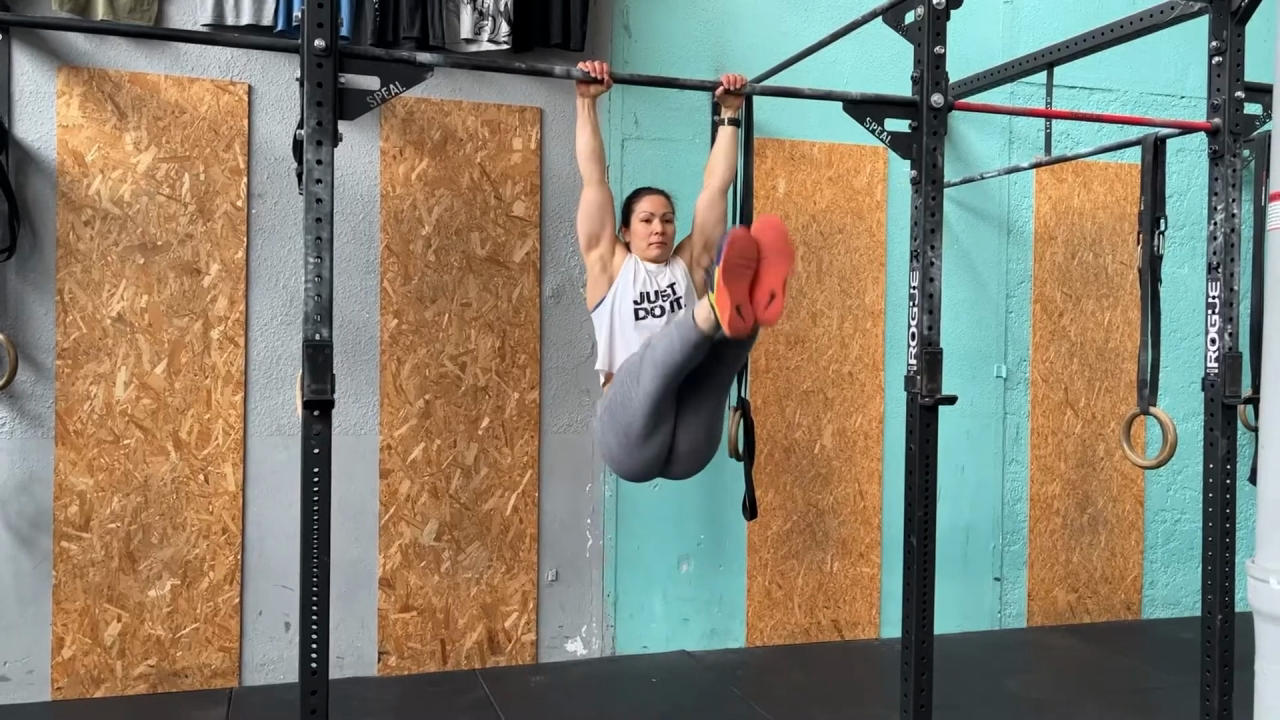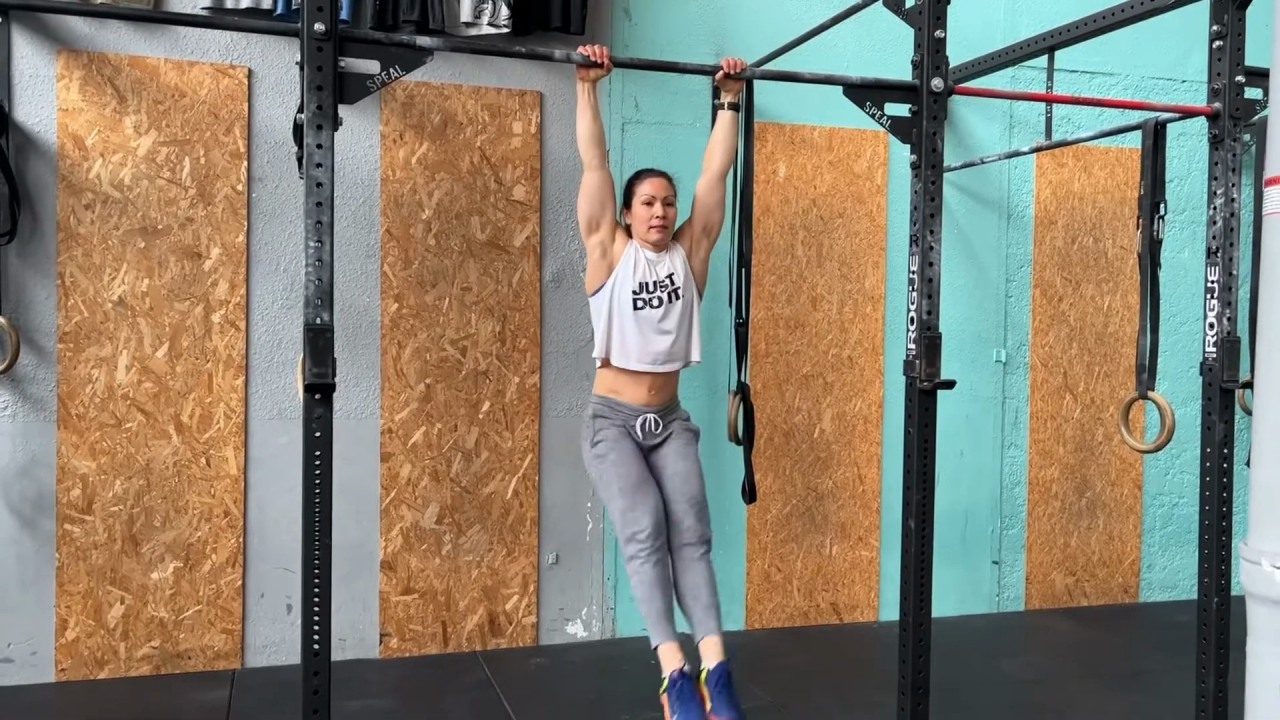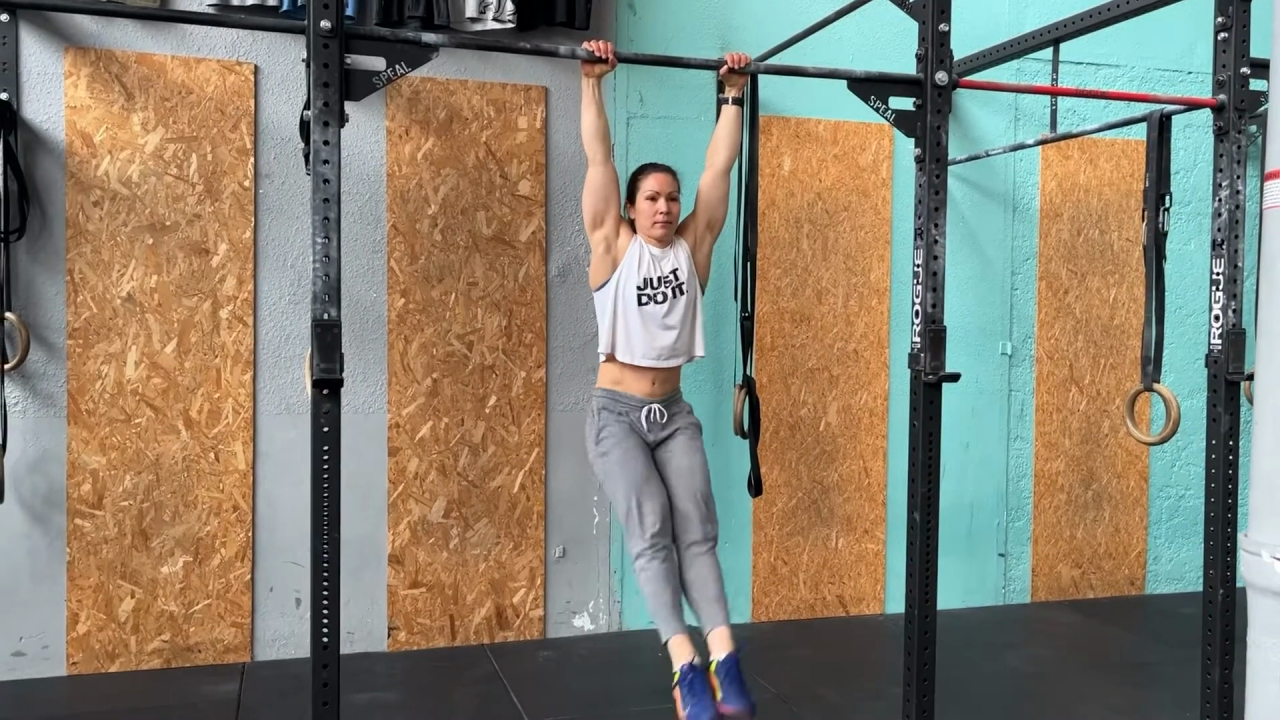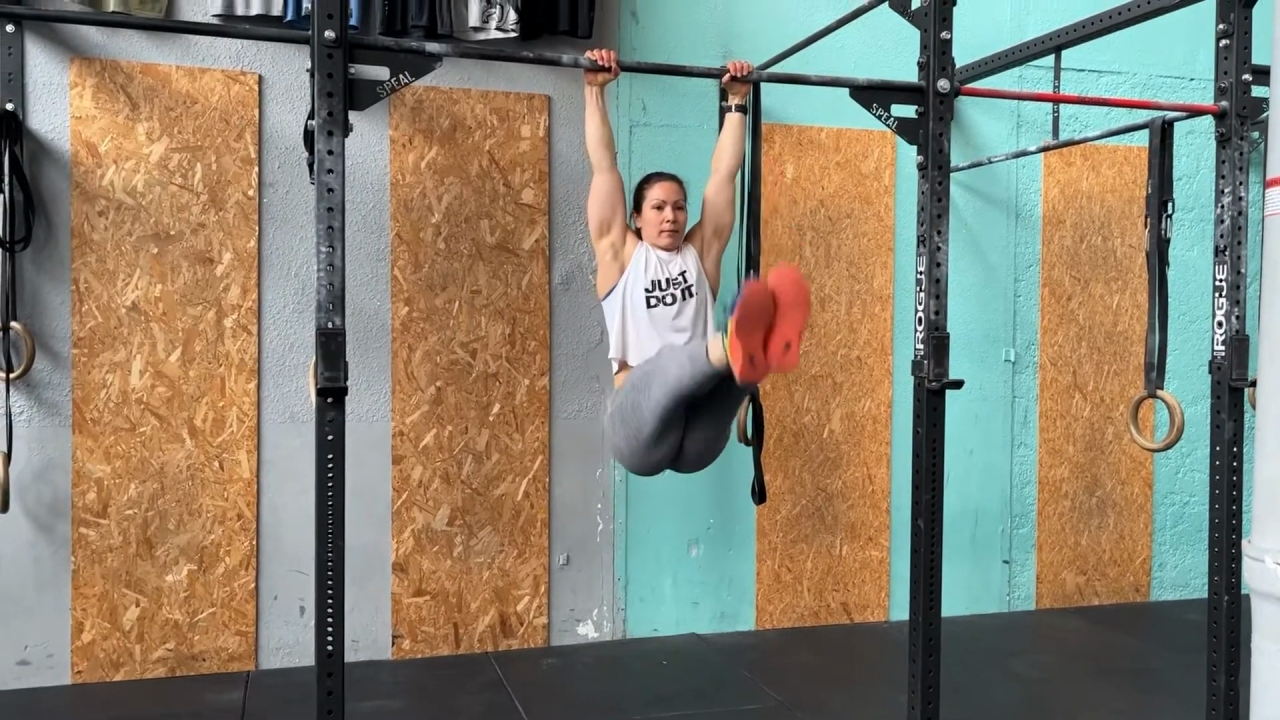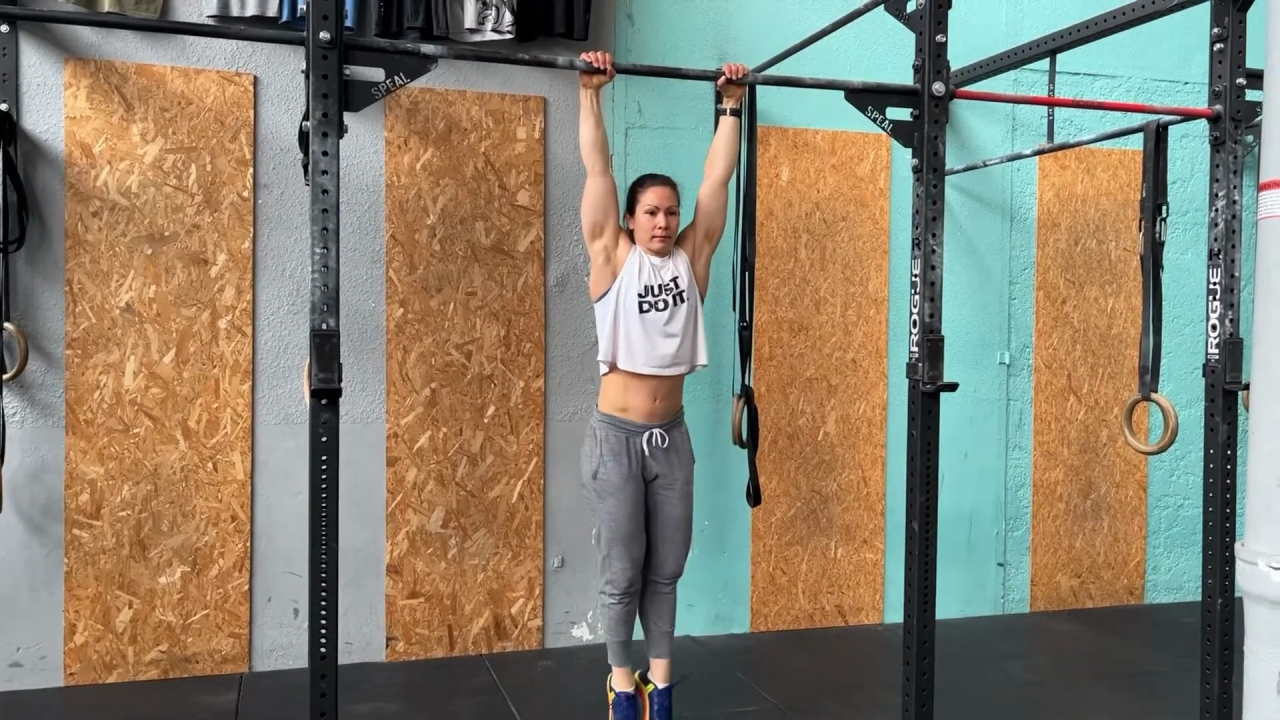
dt=1s
person 1, frame 1
left shoulder: (689, 267)
right shoulder: (609, 267)
left elbow: (716, 188)
right elbow: (594, 179)
left wrist: (729, 114)
right wrist: (587, 102)
left hip: (688, 443)
right hip: (631, 432)
left knee: (704, 349)
right knee: (658, 351)
left ankle: (744, 304)
right ankle: (723, 309)
person 1, frame 2
left shoulder: (688, 252)
right shoulder: (608, 251)
left elbow: (715, 175)
right elbow: (595, 165)
left wrist: (729, 100)
right wrist: (586, 87)
left hip: (670, 422)
right hip: (610, 422)
left knee: (691, 533)
right knee: (644, 530)
person 1, frame 3
left shoulder: (692, 246)
right shoulder: (612, 247)
left elbow: (718, 170)
right elbow: (599, 161)
left wrist: (733, 95)
right wrist: (592, 83)
left hip: (674, 413)
right hip: (617, 413)
left knee: (697, 533)
right knee: (650, 529)
left ankle: (723, 660)
right ankle: (685, 664)
person 1, frame 4
left shoulder: (701, 254)
right shoulder: (620, 254)
left elbow: (724, 174)
right elbow: (604, 167)
left wrist: (737, 101)
right wrist: (595, 91)
left hip: (697, 436)
right hip: (641, 428)
left knee: (728, 351)
right knee: (670, 359)
left ankle: (755, 346)
right ankle: (736, 349)
person 1, frame 5
left shoulder: (691, 257)
right shoulder: (613, 256)
left elbow: (717, 180)
right elbow: (597, 171)
left wrist: (731, 106)
right wrist: (590, 92)
left hip: (671, 436)
right hip: (616, 437)
left knee: (665, 572)
right knee: (623, 575)
